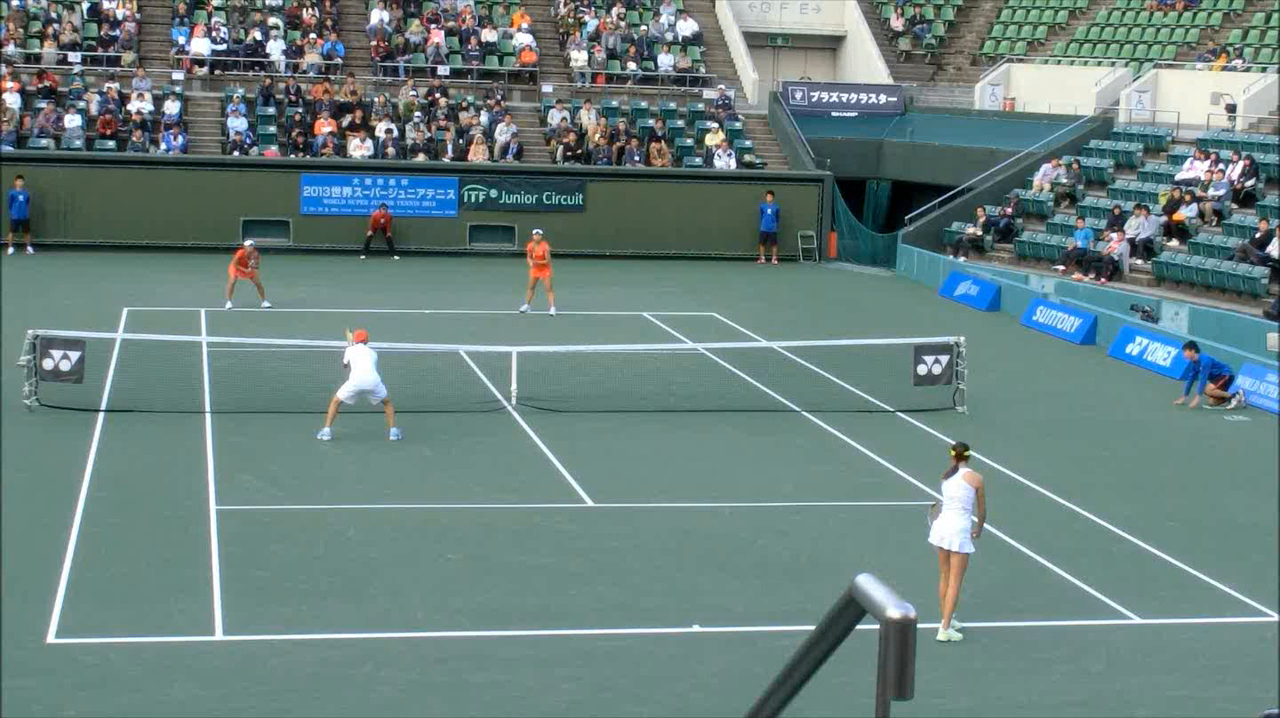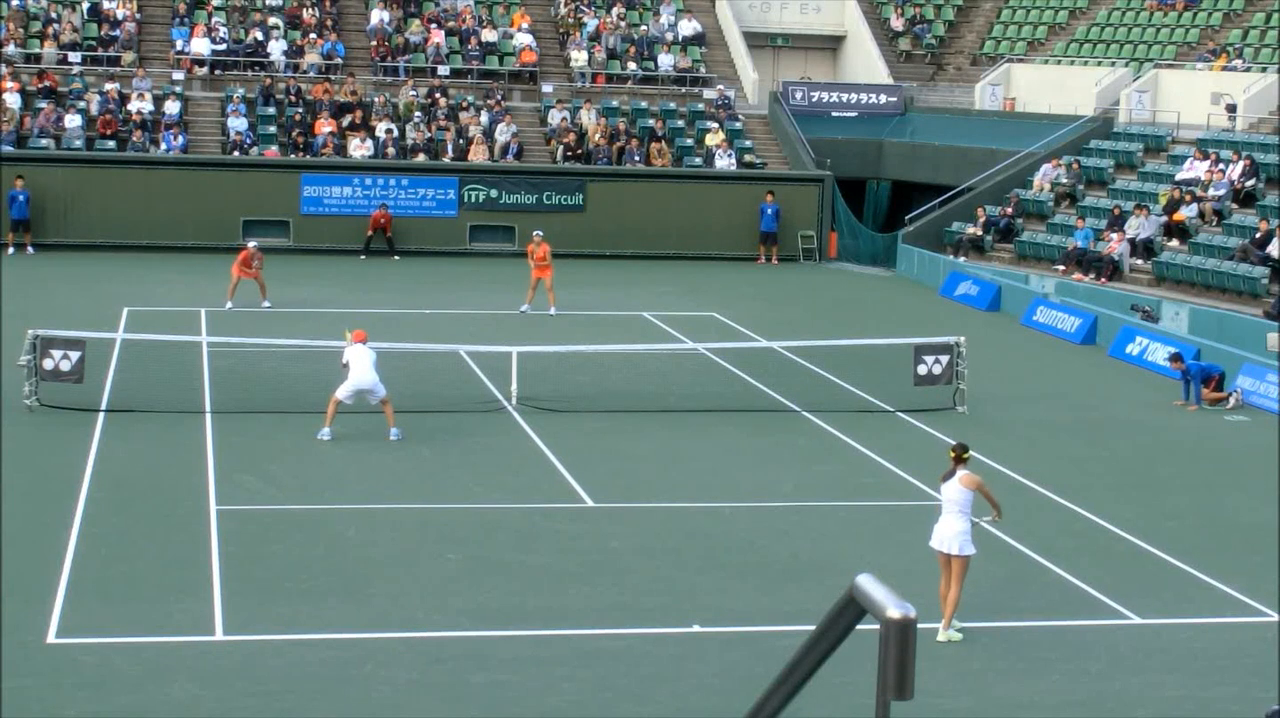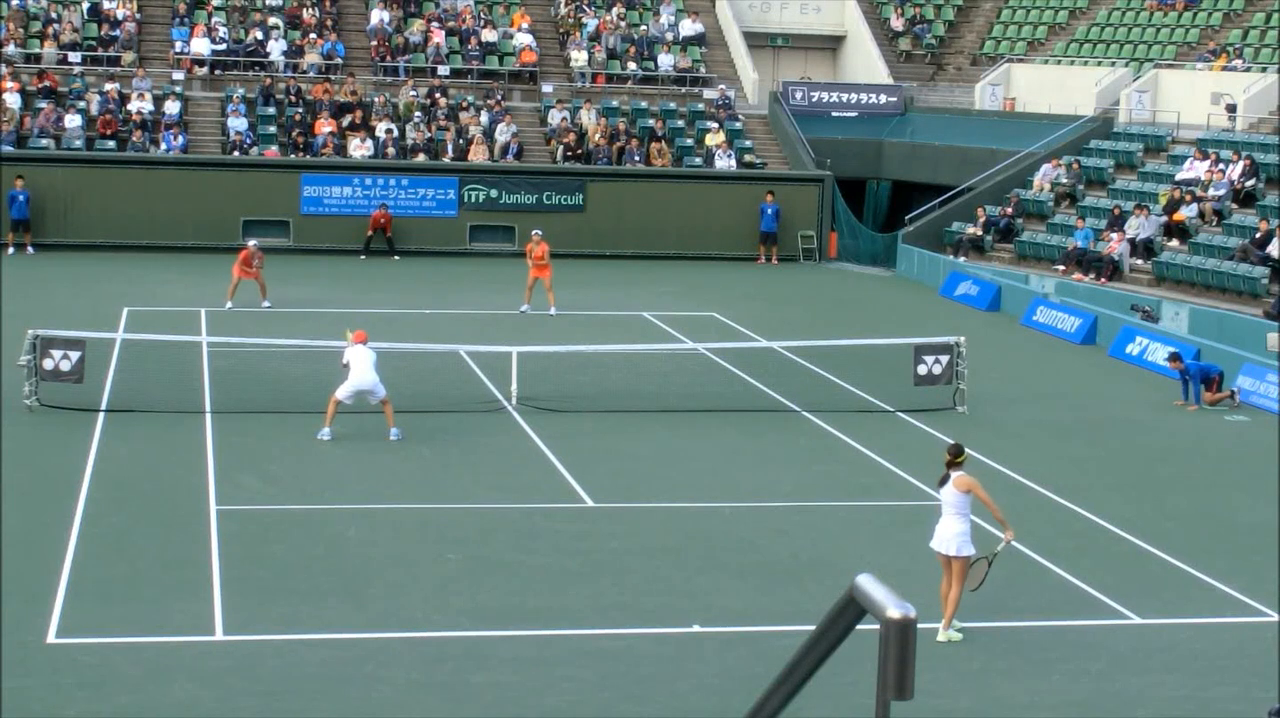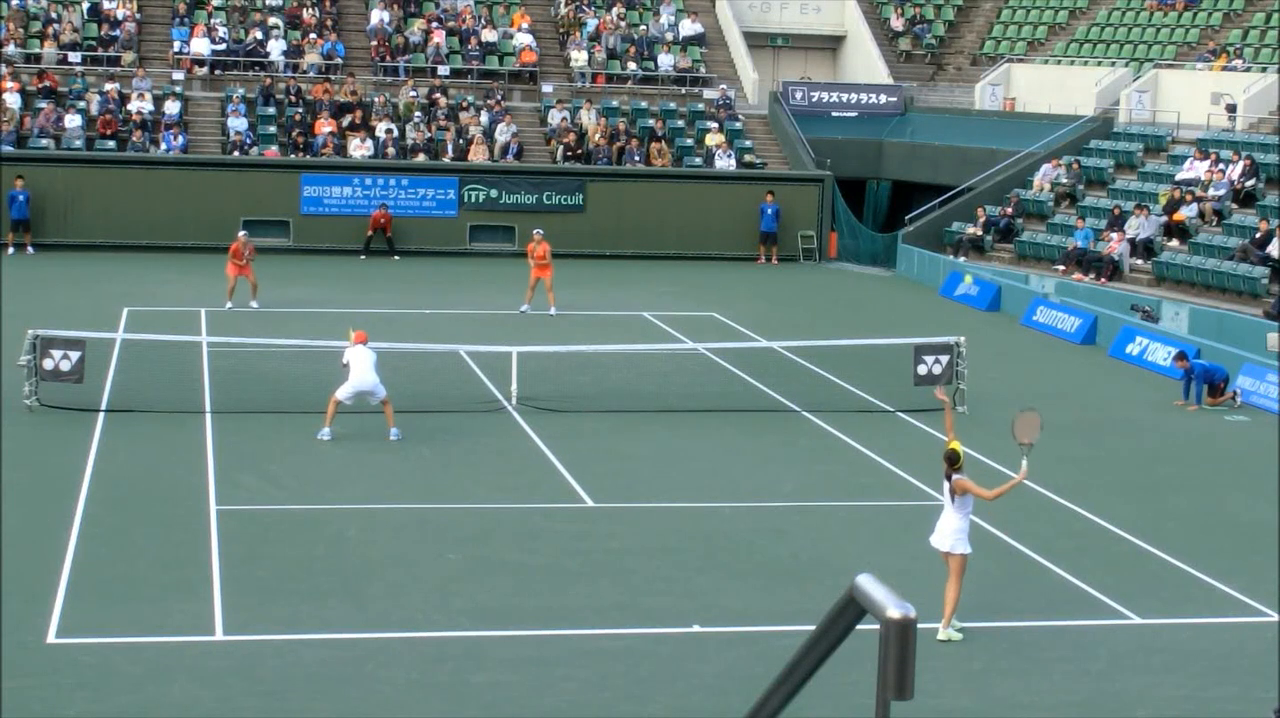
dt=0.5s
person 1, frame 1
left shoulder: (946, 476)
right shoulder: (976, 478)
right elbow: (981, 509)
right wrist: (979, 528)
left hip: (942, 528)
right hip: (959, 532)
left knee: (945, 578)
right knee: (955, 582)
left ankle: (946, 619)
right ankle: (945, 629)
person 1, frame 2
left shoulder: (945, 478)
right shoulder: (973, 479)
right elbow: (992, 501)
right wrist: (998, 513)
left hip: (941, 530)
right hip: (958, 535)
left knee: (945, 580)
right knee: (956, 585)
left ankle: (947, 620)
right ankle: (945, 630)
person 1, frame 3
left shoulder: (945, 479)
right shoulder: (967, 481)
right elbow: (991, 506)
right wrist: (1006, 528)
left hip: (942, 532)
right hip: (958, 536)
left knee: (947, 579)
right knee: (957, 585)
left ankle: (947, 620)
right ankle: (945, 630)
person 1, frame 4
left shoulder: (948, 472)
right shoulder: (961, 482)
left elbow: (950, 433)
right elbow: (990, 495)
left wrist: (946, 404)
right wrist: (1017, 479)
left hip: (944, 529)
right hip: (956, 534)
left knee: (952, 579)
right knee: (955, 582)
left ankle: (948, 620)
right ankle: (945, 629)
